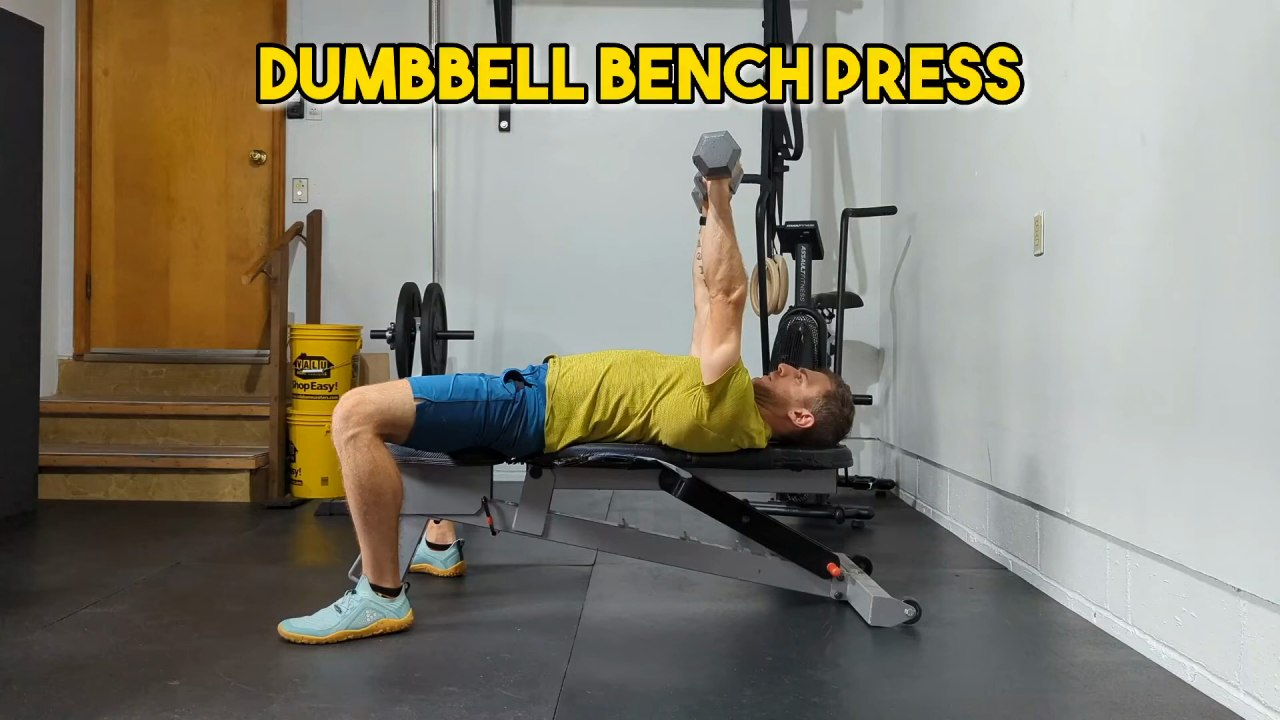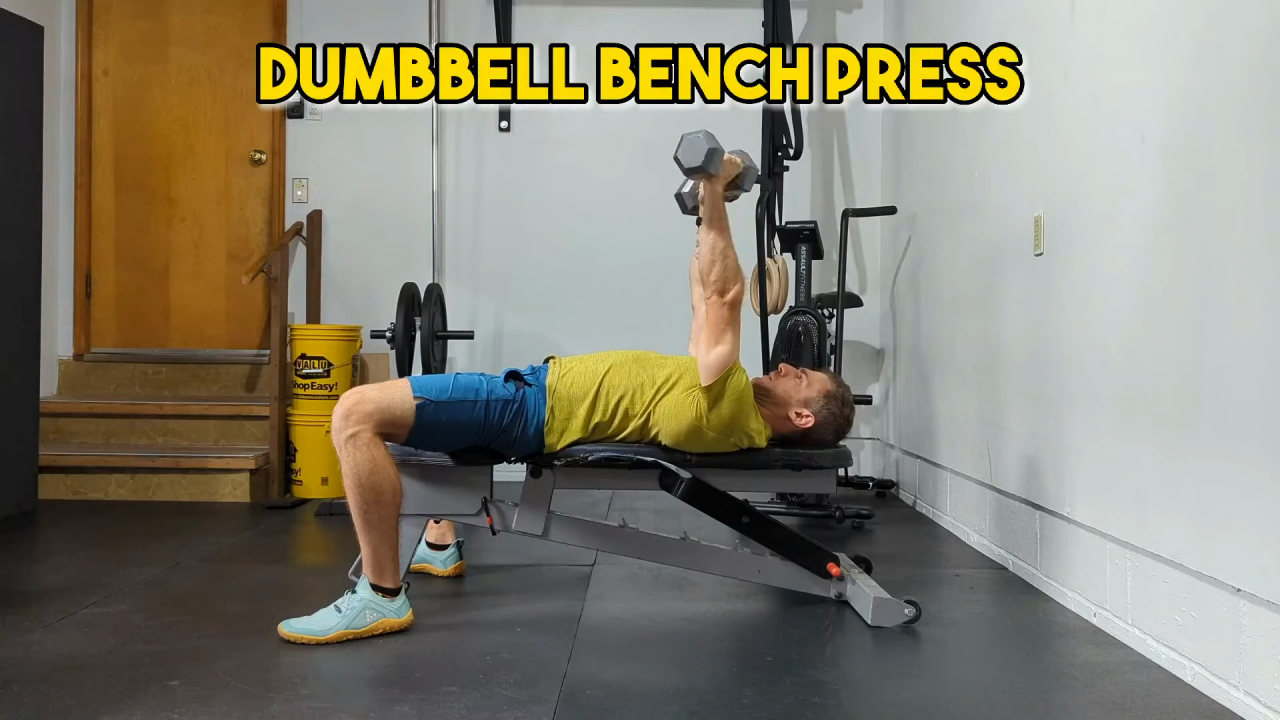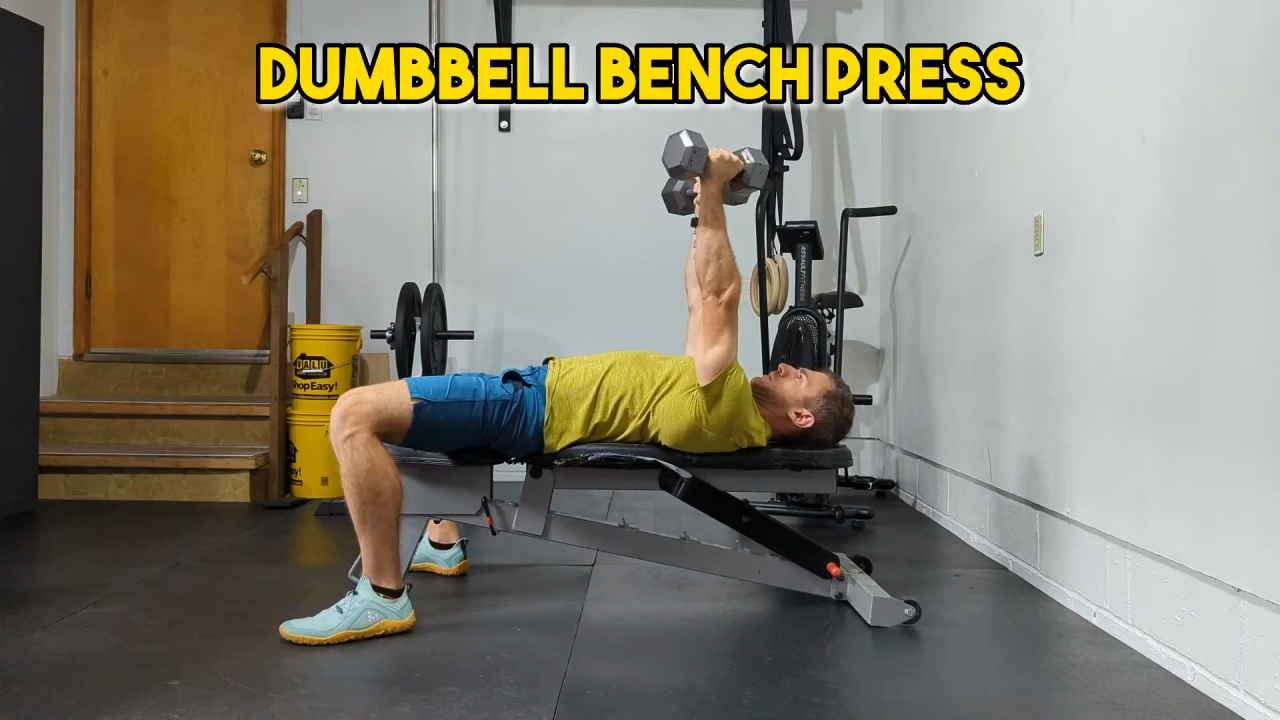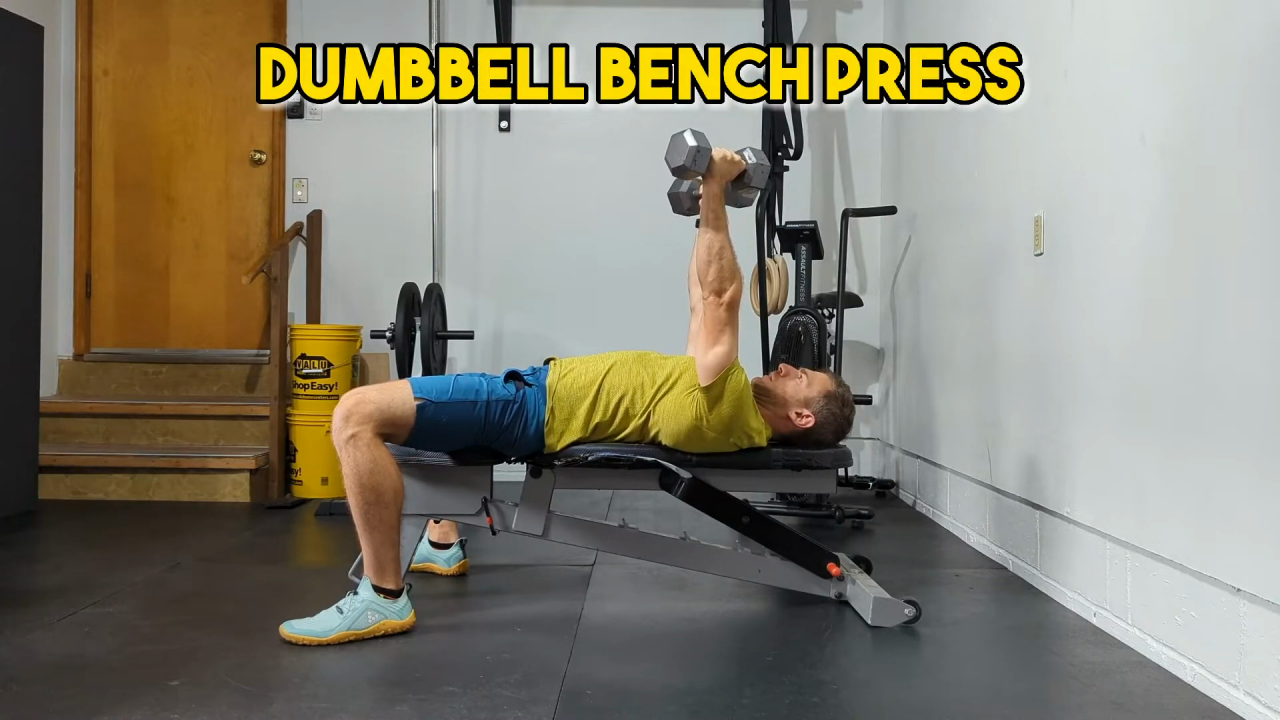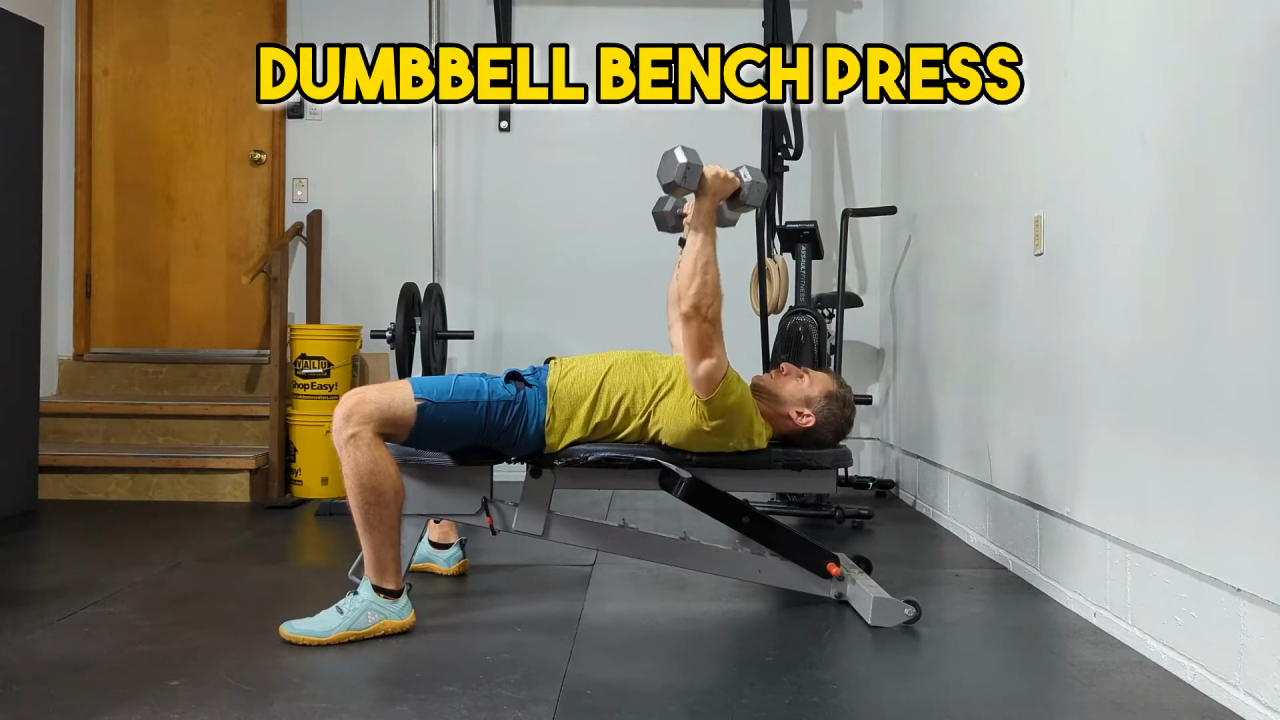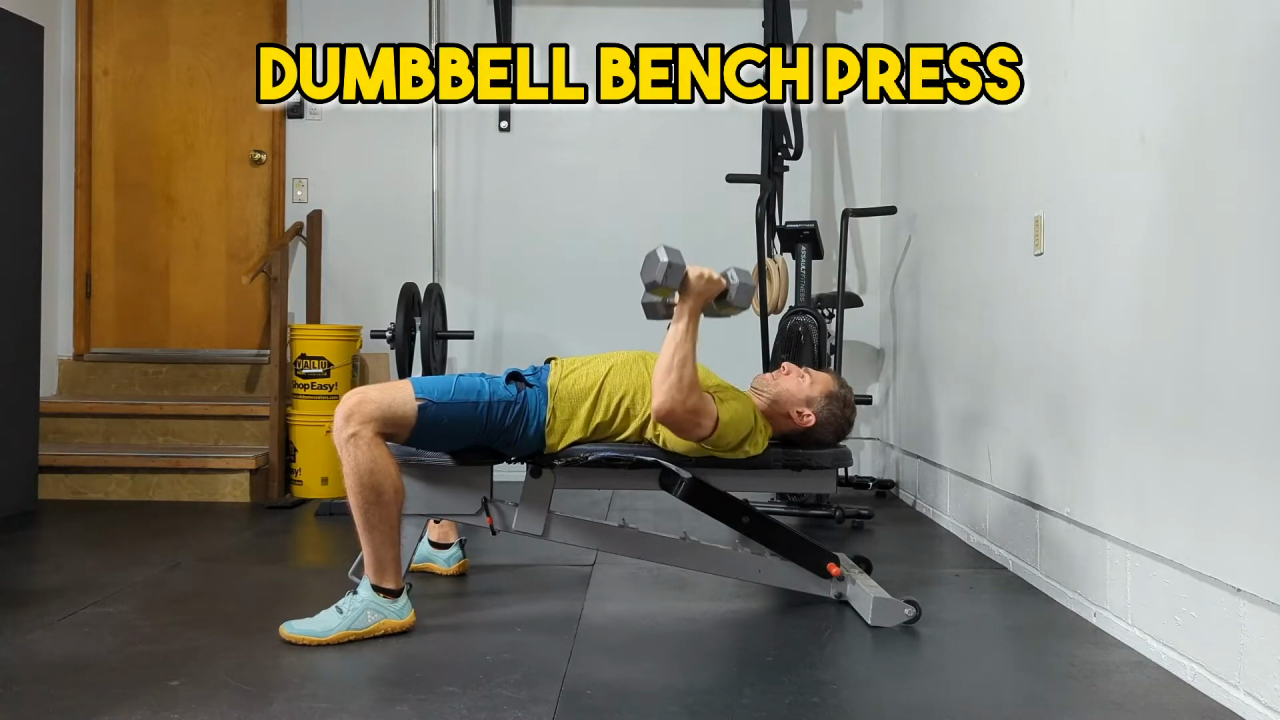
dt=0.5s
person 1, frame 1
left shoulder: (729, 417)
right shoulder: (739, 407)
left elbow: (727, 296)
right elbow: (708, 301)
left wrist: (720, 197)
right wrist: (710, 215)
left hip: (532, 409)
left knee: (357, 414)
right knee: (410, 401)
left ankle: (380, 597)
right ankle: (439, 546)
person 1, frame 2
left shoulder: (728, 415)
right shoulder: (735, 403)
left elbow: (723, 297)
right elbow: (707, 303)
left wrist: (714, 195)
right wrist: (708, 210)
left hip: (531, 408)
right hip: (542, 384)
left knee: (357, 413)
right knee: (408, 400)
left ankle: (381, 595)
right ankle: (439, 544)
person 1, frame 3
left shoulder: (726, 415)
right shoulder: (734, 406)
left elbow: (721, 296)
right elbow: (701, 301)
left wrist: (711, 193)
right wrist: (704, 206)
left hip: (530, 409)
right hip: (543, 385)
left knee: (354, 414)
right knee: (413, 399)
left ankle: (383, 596)
right ankle: (443, 544)
person 1, frame 4
left shoulder: (730, 415)
right shoulder: (736, 408)
left elbow: (721, 297)
right elbow: (705, 303)
left wrist: (714, 194)
right wrist: (709, 207)
left hip: (531, 410)
left knee: (358, 414)
right knee: (414, 399)
left ankle: (383, 597)
right ankle: (442, 544)
person 1, frame 5
left shoulder: (730, 418)
right shoulder: (739, 408)
left elbow: (693, 315)
right elbow: (689, 319)
left wrist: (705, 213)
right wrist: (698, 223)
left hip: (533, 408)
right hip: (544, 387)
left knee: (358, 415)
right knee: (415, 399)
left ankle: (383, 598)
right ankle: (441, 544)
person 1, frame 6
left shoulder: (740, 425)
right shoulder: (738, 409)
left elbow: (667, 404)
left wrist: (690, 307)
right wrist: (687, 307)
left hip: (536, 408)
left knee: (358, 414)
right knee: (419, 405)
left ankle: (384, 597)
right ankle: (441, 544)
